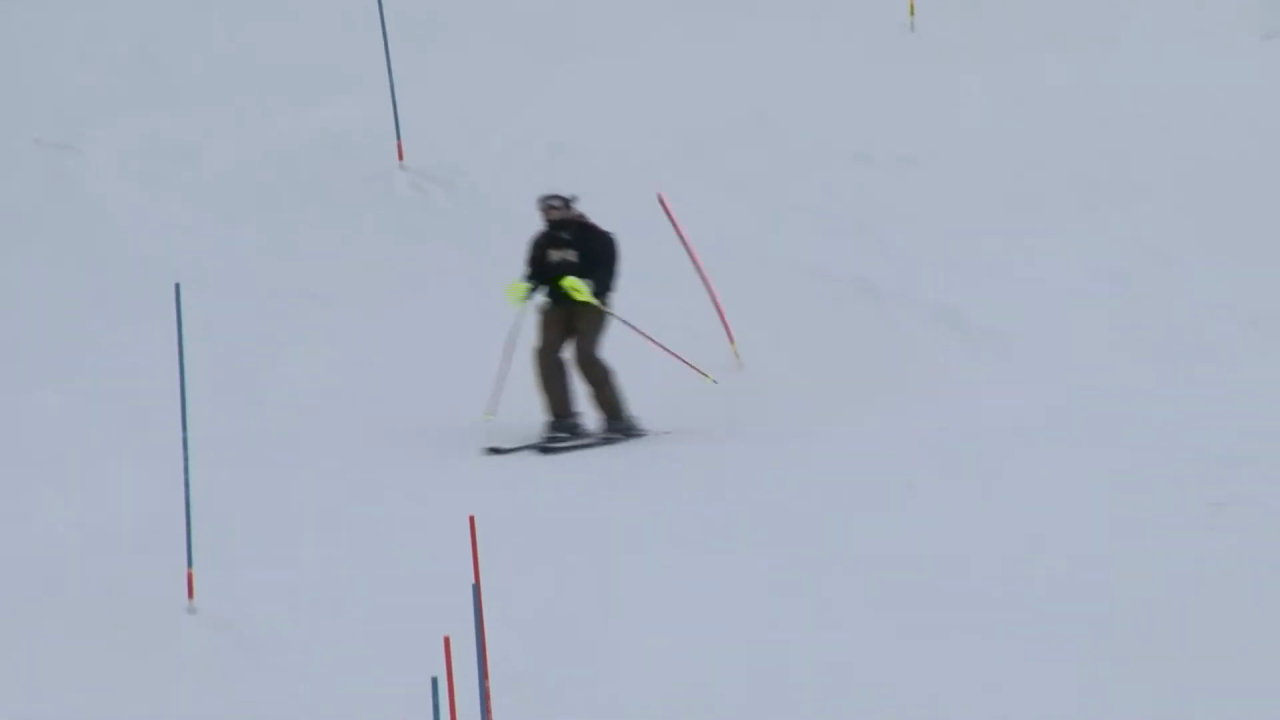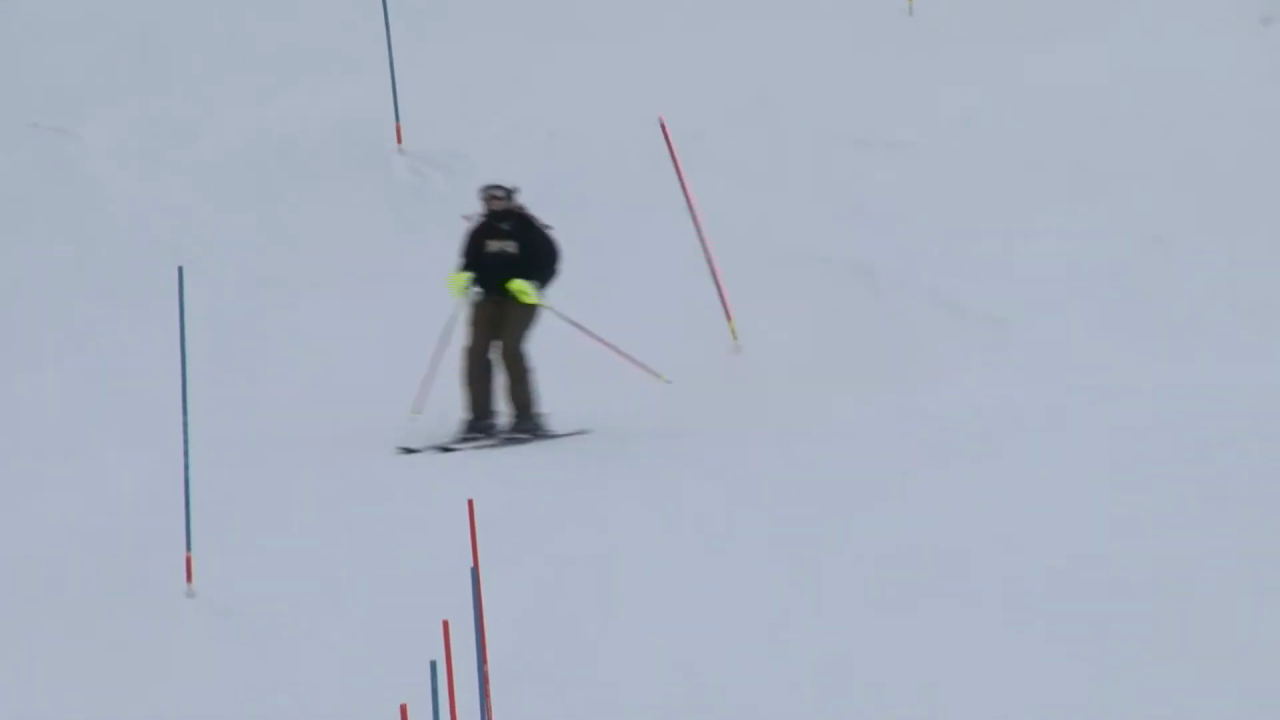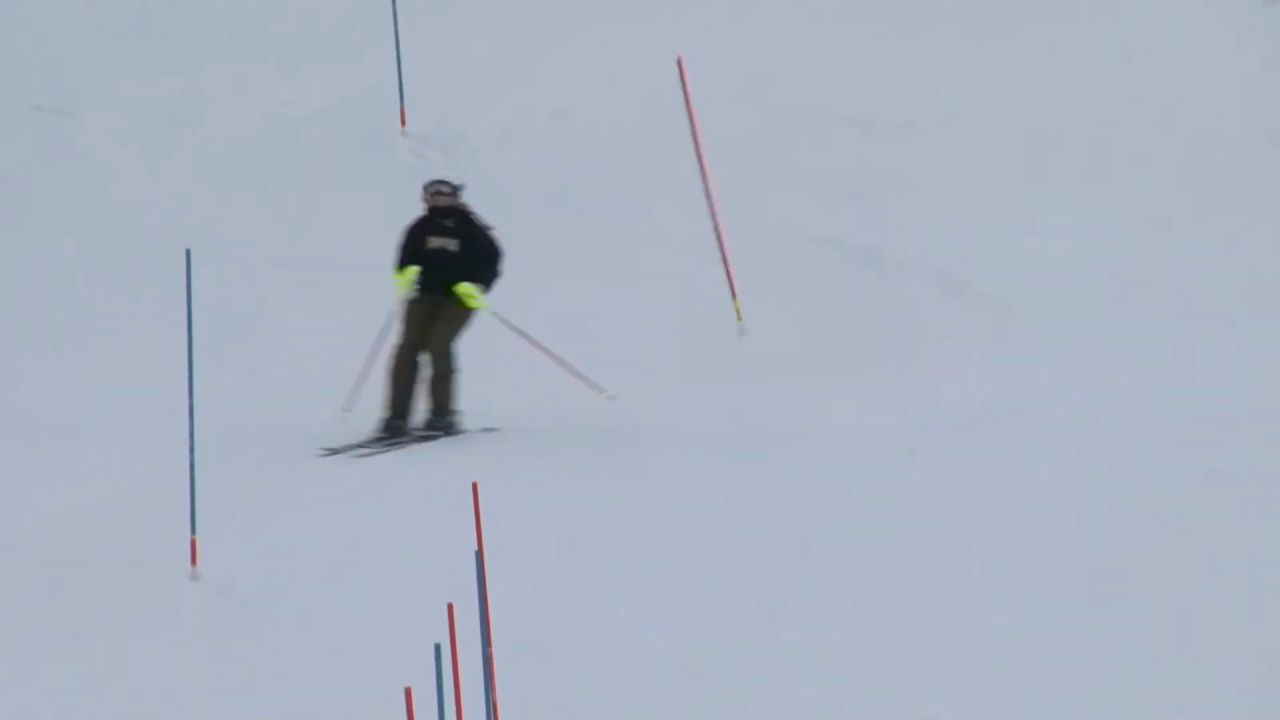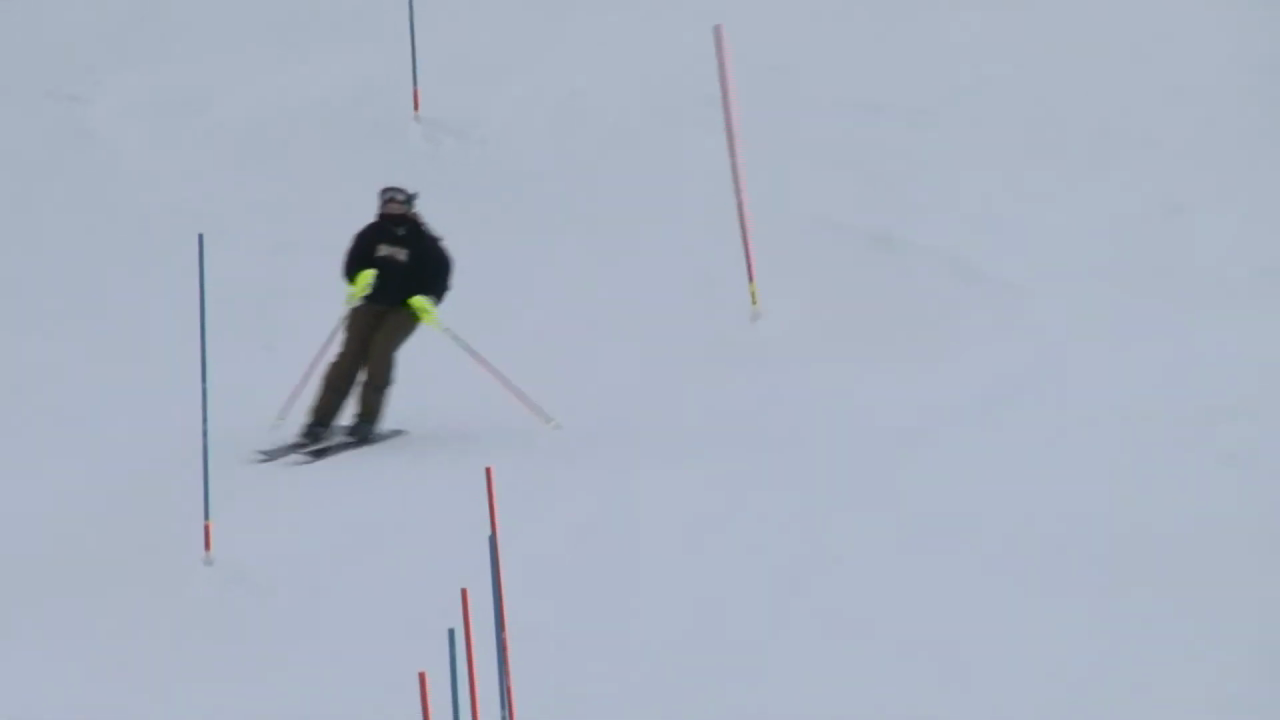
dt=0.1s
person 1, frame 1
left shoulder: (592, 237)
right shoulder: (544, 241)
left elbow: (606, 267)
right elbow: (537, 274)
left wrist: (588, 284)
right wrist: (526, 286)
left hip: (590, 303)
right hip: (558, 305)
left knee: (585, 353)
right knee: (547, 350)
left ankle: (617, 419)
right ankle: (564, 420)
person 1, frame 2
left shoulder: (529, 230)
right shoulder: (481, 232)
left elbow: (547, 260)
right elbow: (470, 265)
left wrist: (532, 284)
right wrist: (463, 278)
left hip: (522, 298)
right hip: (490, 297)
left knee: (509, 344)
right knee: (478, 348)
left ankle: (527, 418)
right ankle: (480, 421)
person 1, frame 3
left shoulder: (471, 229)
right shoulder: (421, 228)
left elbow: (490, 261)
right elbow: (407, 261)
left wrist: (477, 287)
right wrist: (407, 275)
left hip: (460, 297)
right hip: (425, 295)
left knee: (438, 343)
right knee: (408, 347)
left ankle: (442, 415)
right ankle: (397, 417)
person 1, frame 4
left shoulder: (423, 241)
right shoulder: (372, 233)
left elbow: (439, 273)
right elbow: (352, 267)
left wrist: (428, 299)
right wrist: (360, 279)
left hip: (406, 308)
right hip: (371, 304)
left knee: (379, 351)
right knee: (350, 355)
left ankle: (365, 422)
right ankle: (319, 424)
